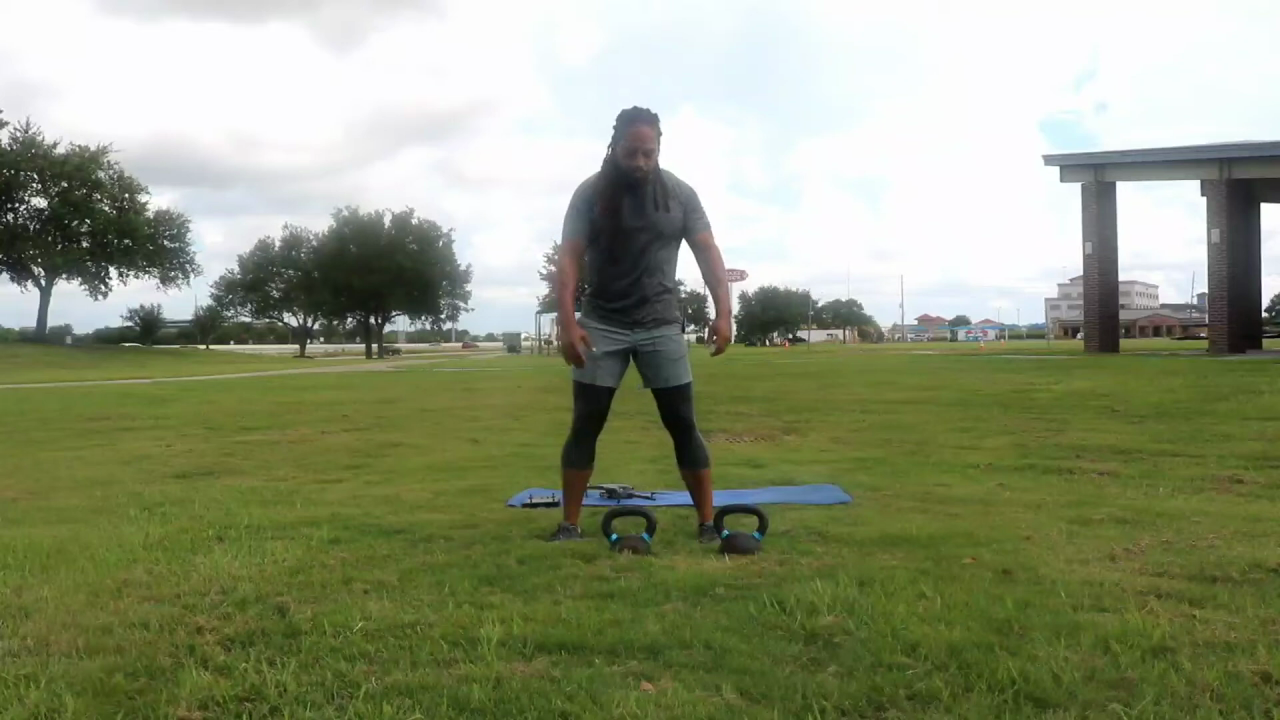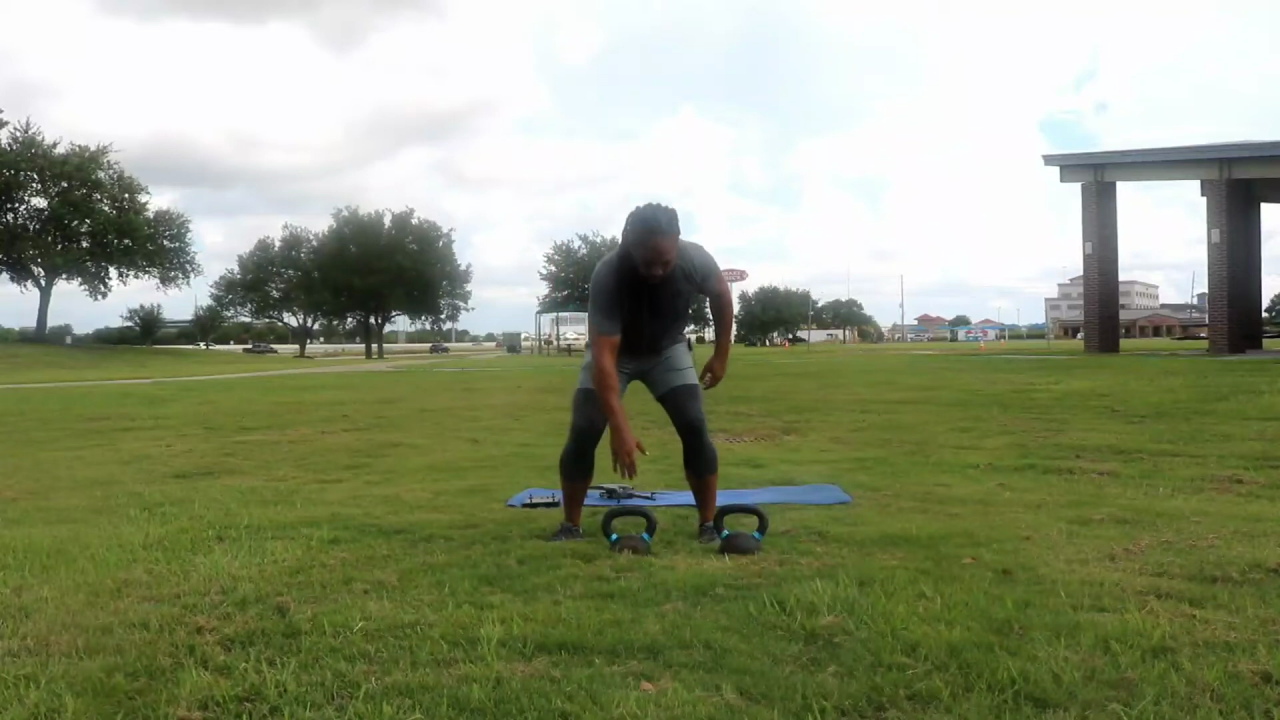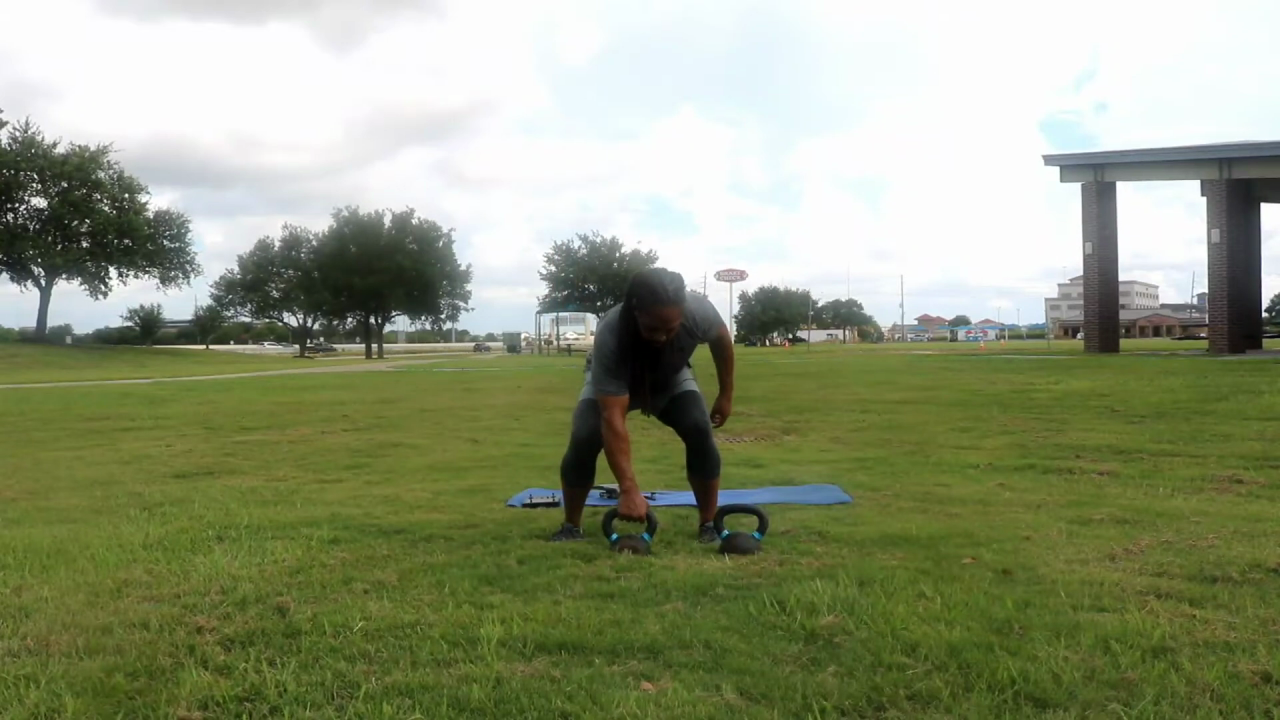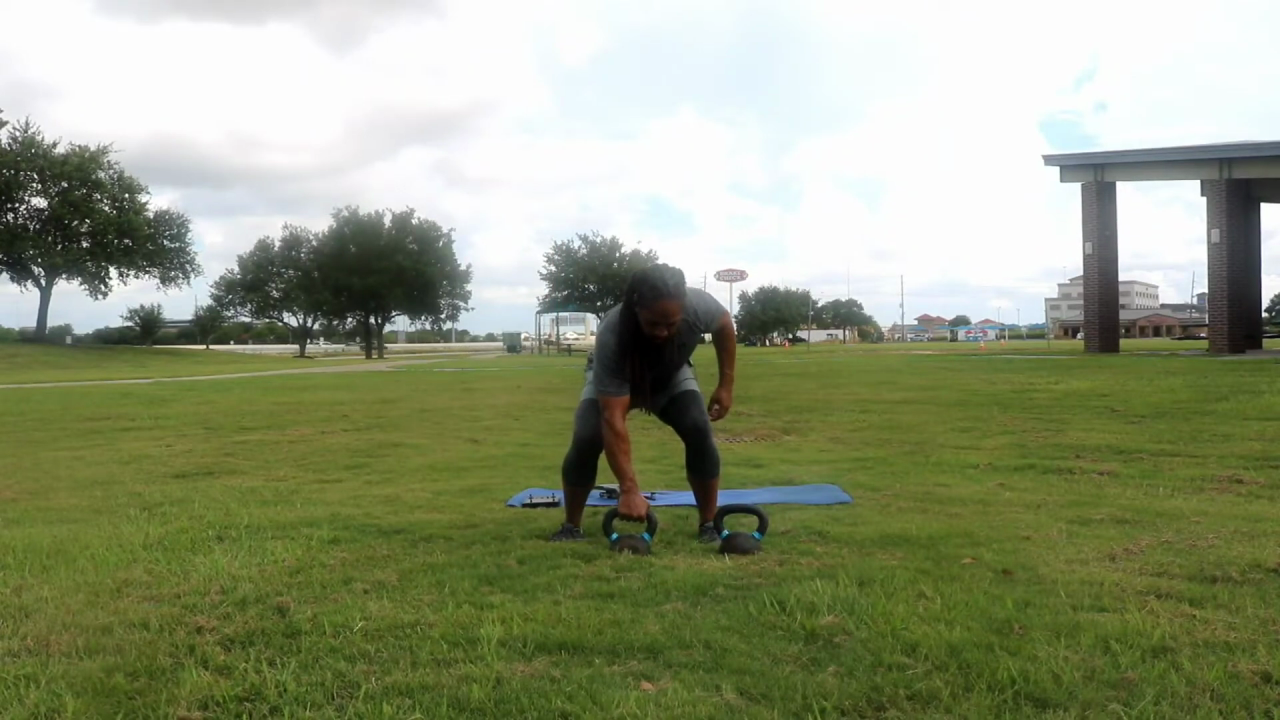
dt=0.5s
person 1, frame 1
left shoulder: (680, 193)
right shoulder: (590, 193)
left elbow: (707, 253)
right elbow: (569, 259)
left wrist: (722, 313)
right wrist: (567, 322)
left hip: (660, 325)
right hip: (602, 325)
left knee: (682, 425)
right knee: (586, 425)
left ankle: (707, 523)
right ankle: (569, 525)
person 1, frame 2
left shoulder: (695, 259)
right shoulder: (607, 275)
left elbow: (721, 296)
right elbow: (603, 357)
left wrist: (721, 354)
right wrist: (620, 428)
left hip: (668, 349)
right hip: (616, 352)
left knee: (694, 426)
right knee: (583, 430)
left ankle: (708, 525)
right ankle: (570, 525)
person 1, frame 3
left shoulder: (698, 310)
right shoulder: (611, 334)
left elbow: (721, 339)
right elbow: (612, 420)
left wrist: (726, 394)
right wrist: (629, 490)
left hip: (671, 378)
right hip: (613, 381)
left knee: (699, 430)
right knee: (584, 439)
left ankle: (708, 525)
right ankle: (571, 526)
person 1, frame 4
left shoulder: (699, 305)
right shoulder: (612, 334)
left elbow: (724, 325)
right elbow: (613, 420)
left wrist: (726, 385)
right wrist: (629, 490)
left hip: (671, 376)
right hip: (612, 380)
left knee: (699, 430)
right knee: (586, 439)
left ankle: (708, 524)
right ankle: (571, 526)
